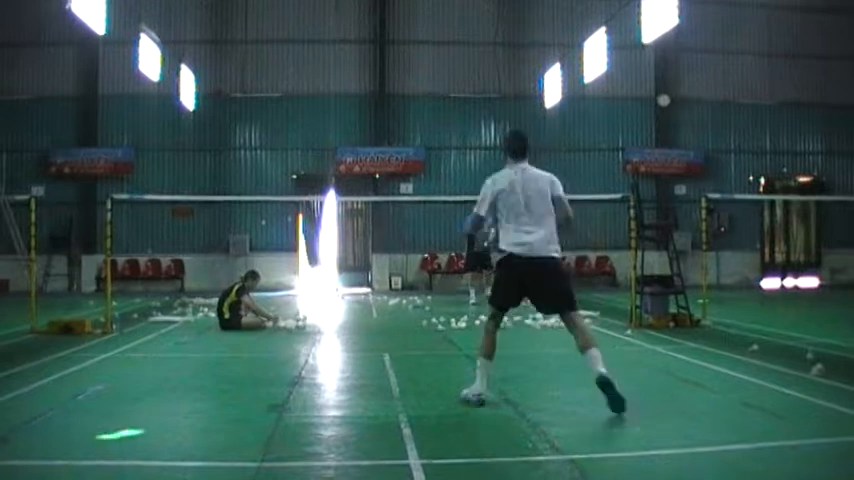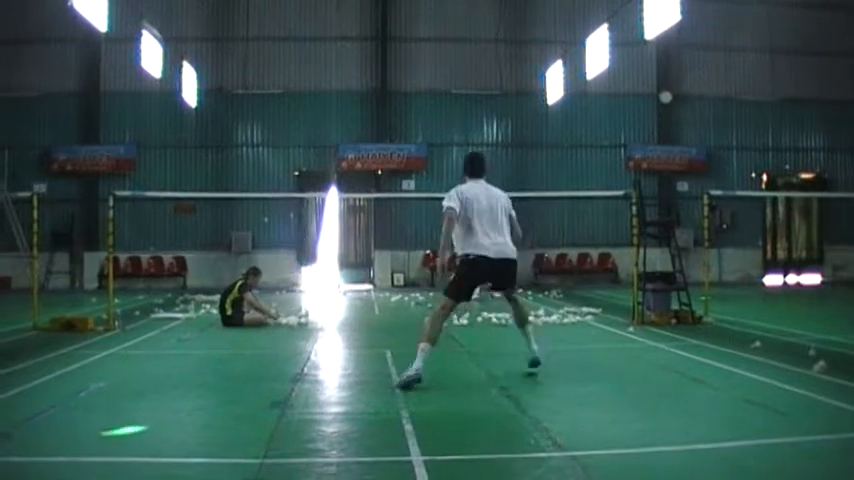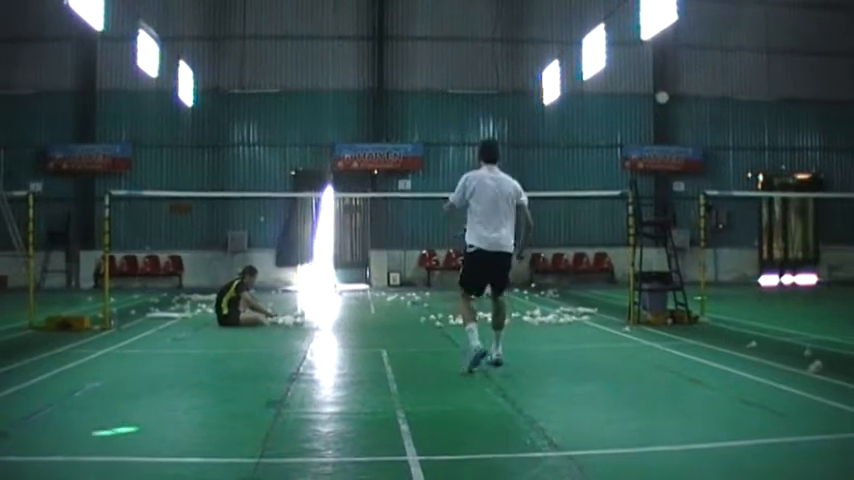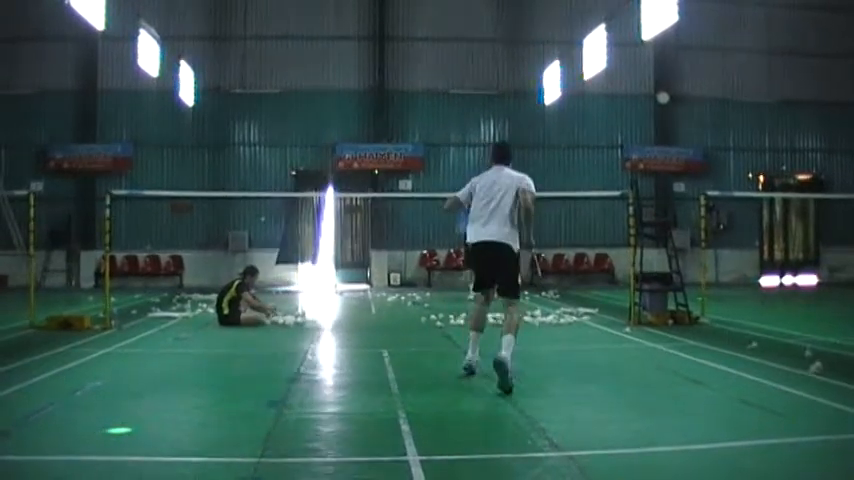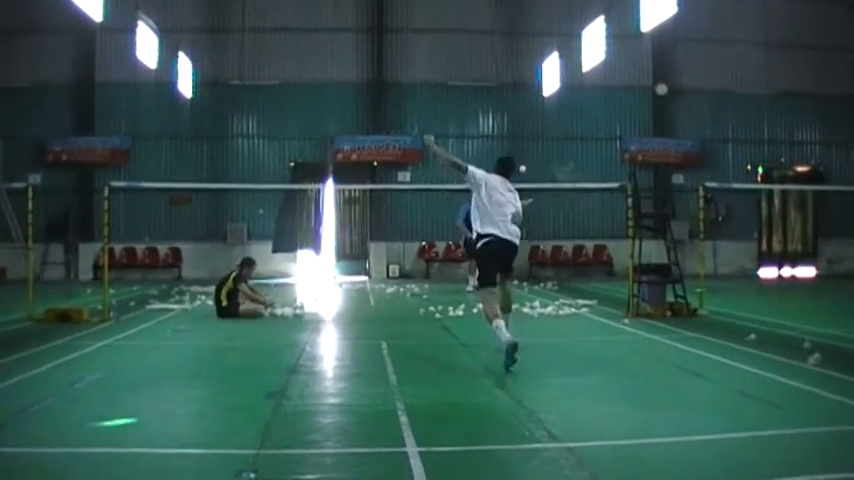
dt=0.5s
person 1, frame 1
left shoulder: (494, 182)
right shoulder: (548, 179)
left elbow: (471, 227)
right elbow: (567, 216)
left hip: (511, 258)
right hip: (547, 257)
left knee: (493, 321)
right knee: (573, 319)
left ankle: (478, 388)
right ankle: (600, 373)
person 1, frame 2
left shoulder: (459, 192)
right shoulder: (500, 195)
left elbow: (450, 217)
right elbow: (517, 233)
left wrist: (444, 250)
left hip: (476, 257)
right hip: (506, 257)
left knee: (442, 310)
right knee: (512, 298)
left ankle: (418, 367)
right ankle: (532, 349)
person 1, frame 3
left shoulder: (469, 178)
right shoulder: (512, 184)
left elbow: (449, 208)
right elbow: (528, 221)
left wrist: (463, 205)
right wrist: (522, 246)
left hip: (478, 248)
right hip: (504, 249)
left knee: (465, 298)
right knee: (497, 298)
left ankle: (475, 343)
right ankle: (497, 351)
person 1, frame 4
left shoulder: (478, 180)
right shoulder: (521, 179)
left elbow: (450, 205)
right elbow: (527, 203)
left wrist: (466, 201)
right wrist: (528, 237)
left hip: (477, 244)
right hip: (504, 244)
left knee: (482, 298)
right knee: (512, 304)
left ankle: (471, 357)
right ankle: (504, 356)
person 1, frame 5
left shoulder: (483, 178)
right shoulder: (514, 194)
left elbow: (455, 163)
left wrist: (432, 145)
left hip: (489, 239)
right hip: (511, 242)
left knee: (487, 295)
right knee: (503, 282)
left ankle: (507, 338)
right ankle: (505, 333)
